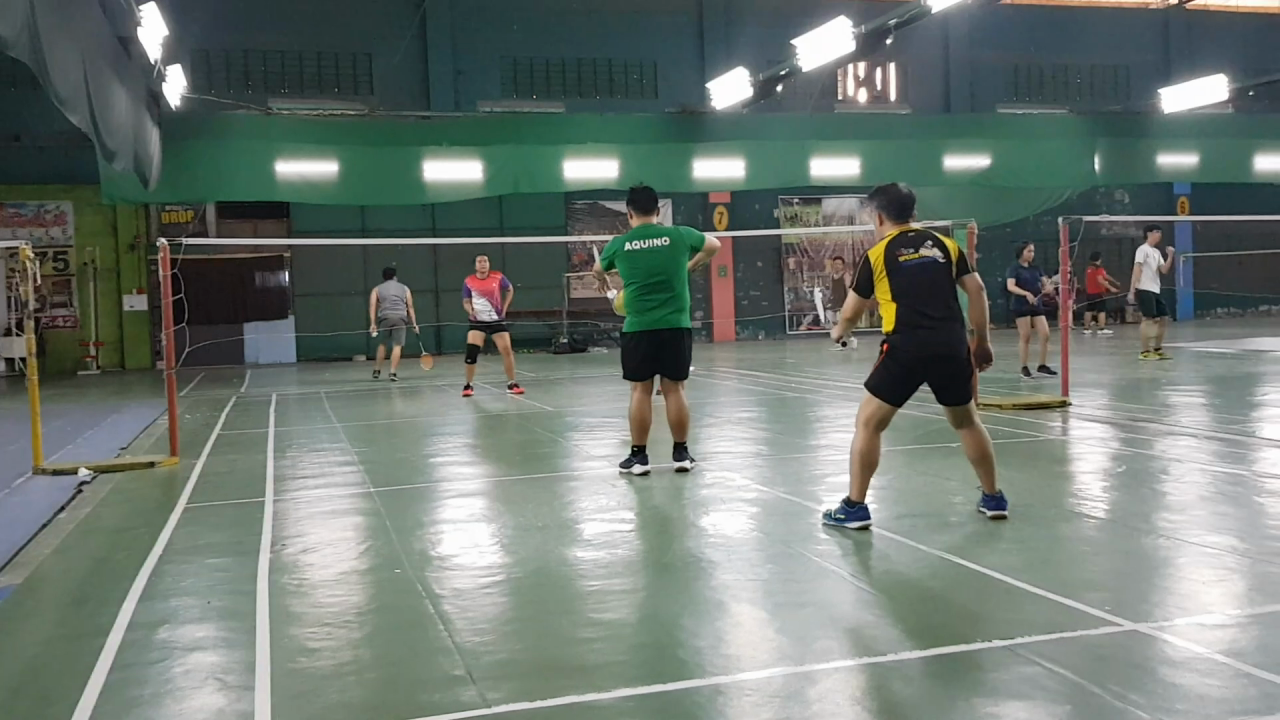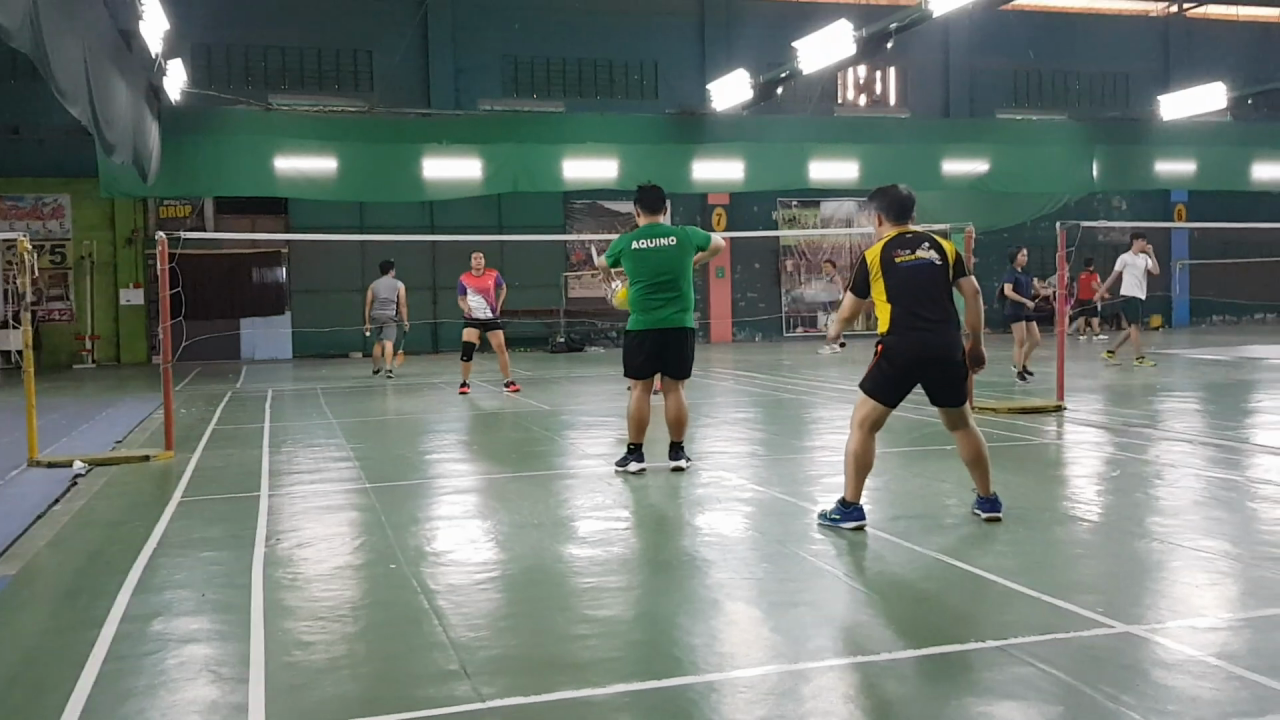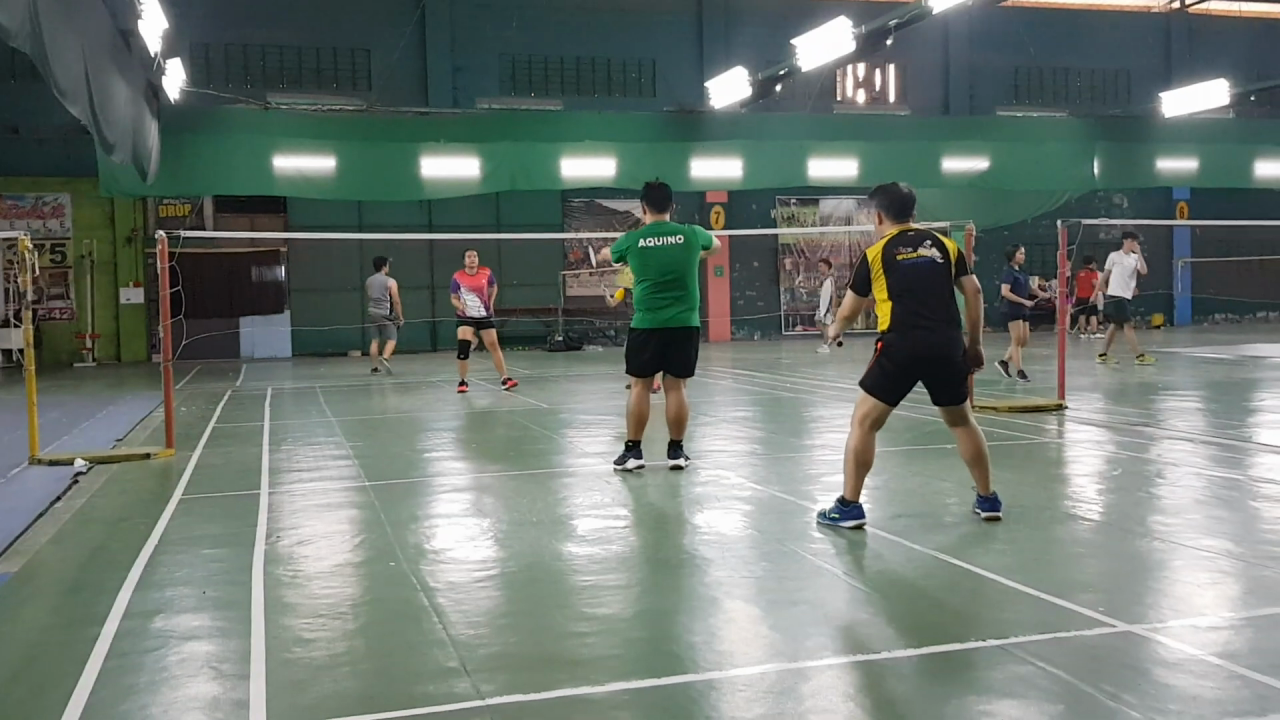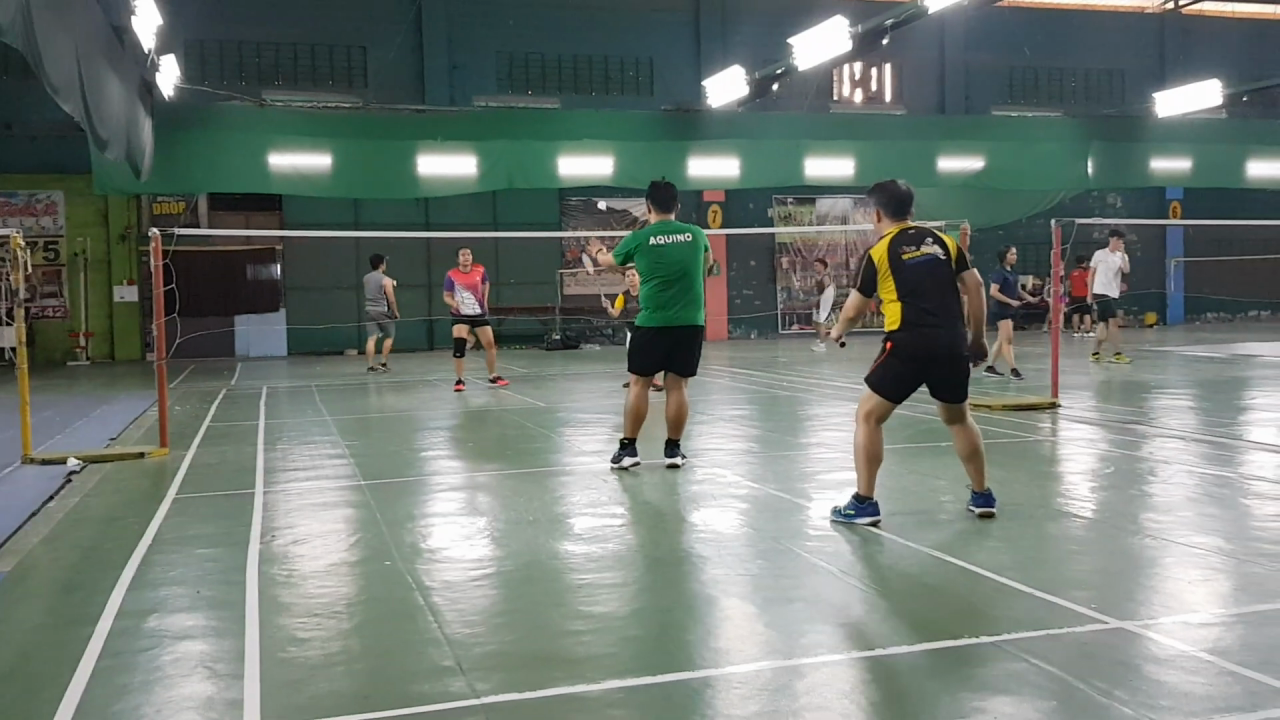
dt=0.2s
person 1, frame 1
left shoulder: (877, 255)
right shoulder: (945, 245)
left elbow: (851, 312)
right elbow: (977, 290)
left wrist: (838, 332)
right wrist: (982, 341)
left hip: (906, 348)
right hip: (952, 346)
left knee: (868, 423)
right knee: (967, 421)
left ankle: (855, 507)
right ankle: (994, 498)
person 1, frame 2
left shoulder: (874, 255)
right shoulder: (943, 247)
left elbow: (849, 311)
right elbow: (973, 293)
left wrist: (834, 331)
right wrist: (976, 344)
left hip: (900, 349)
right hip: (946, 348)
left knee: (863, 424)
right knee: (961, 424)
left ankle: (850, 507)
right ankle: (988, 500)
person 1, frame 3
left shoulder: (875, 254)
right shoulder: (945, 245)
left elbow: (849, 310)
right elbow: (974, 293)
left wrist: (834, 331)
right wrist: (974, 344)
left hip: (901, 347)
right hip: (947, 346)
left knee: (863, 422)
right knee: (962, 422)
left ankle: (849, 506)
right ankle: (988, 499)
person 1, frame 4
left shoulder: (879, 253)
right shoulder: (944, 242)
left elbow: (854, 311)
right elbow: (975, 287)
left wrist: (838, 331)
right wrist: (977, 337)
left hip: (907, 345)
right hip: (951, 344)
left knee: (868, 417)
right knee: (958, 419)
left ankle: (864, 502)
right ankle: (982, 495)
person 2, frame 1
left shoulder: (619, 244)
right shoulder: (680, 236)
left elbow: (598, 269)
right elbow: (715, 245)
left wrist: (603, 282)
right wrist: (691, 266)
left hip: (638, 328)
right hip: (677, 326)
left knee: (640, 390)
right knee: (674, 390)
left ankle: (638, 456)
right ankle: (681, 453)
person 2, frame 2
left shoulder: (626, 242)
right shoulder: (686, 236)
left elbow: (603, 264)
right elbow: (720, 244)
left wrist: (609, 274)
left hip: (642, 327)
right hip: (680, 326)
left knee: (640, 389)
right knee: (674, 389)
left ankle: (635, 454)
right ankle: (678, 453)
person 2, frame 3
left shoulder: (632, 239)
right shoulder: (692, 234)
left elbow: (605, 256)
right elbow: (715, 245)
left wrist: (602, 252)
left hip: (647, 325)
right hip: (685, 324)
left knee: (640, 386)
right knee: (676, 387)
left ankle: (633, 451)
right ankle: (676, 450)
person 2, frame 4
left shoulder: (638, 238)
right shoulder: (696, 235)
left elbow: (608, 261)
right elbow: (707, 261)
left wrist: (596, 252)
left hip: (653, 323)
right hip: (691, 323)
left knee: (639, 384)
right knee: (677, 386)
left ankle: (628, 449)
right ankle: (673, 449)
